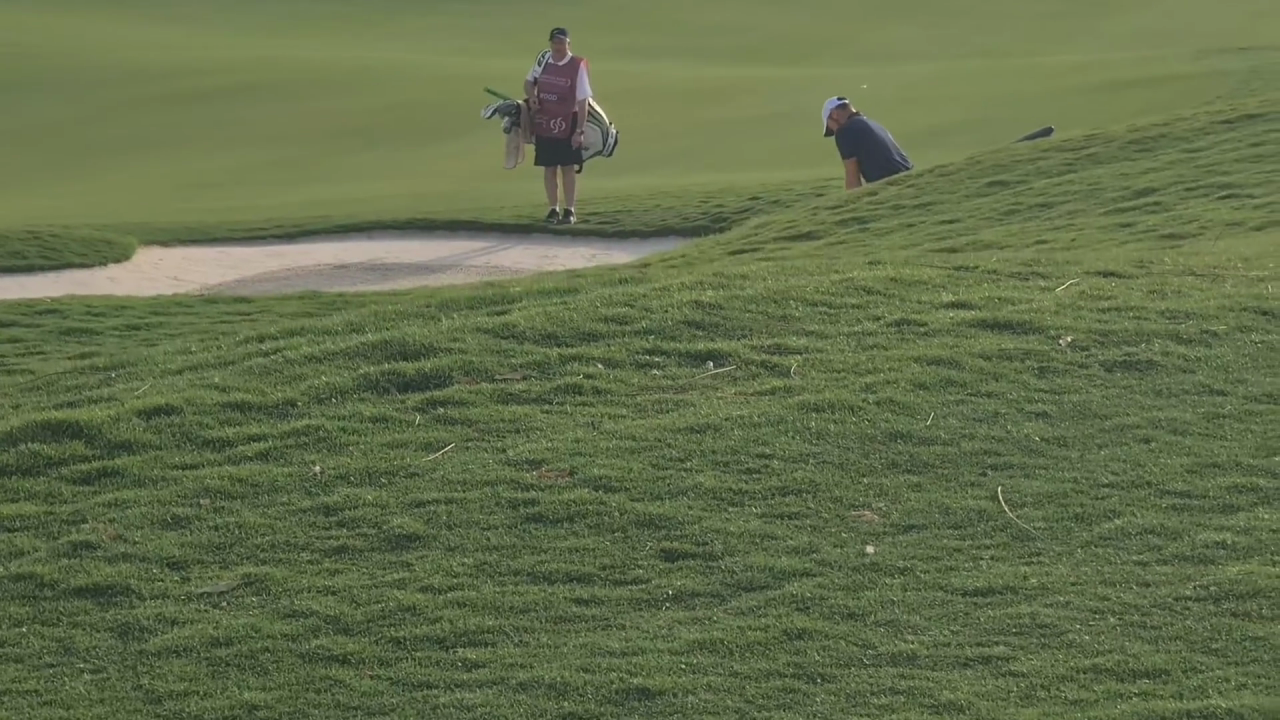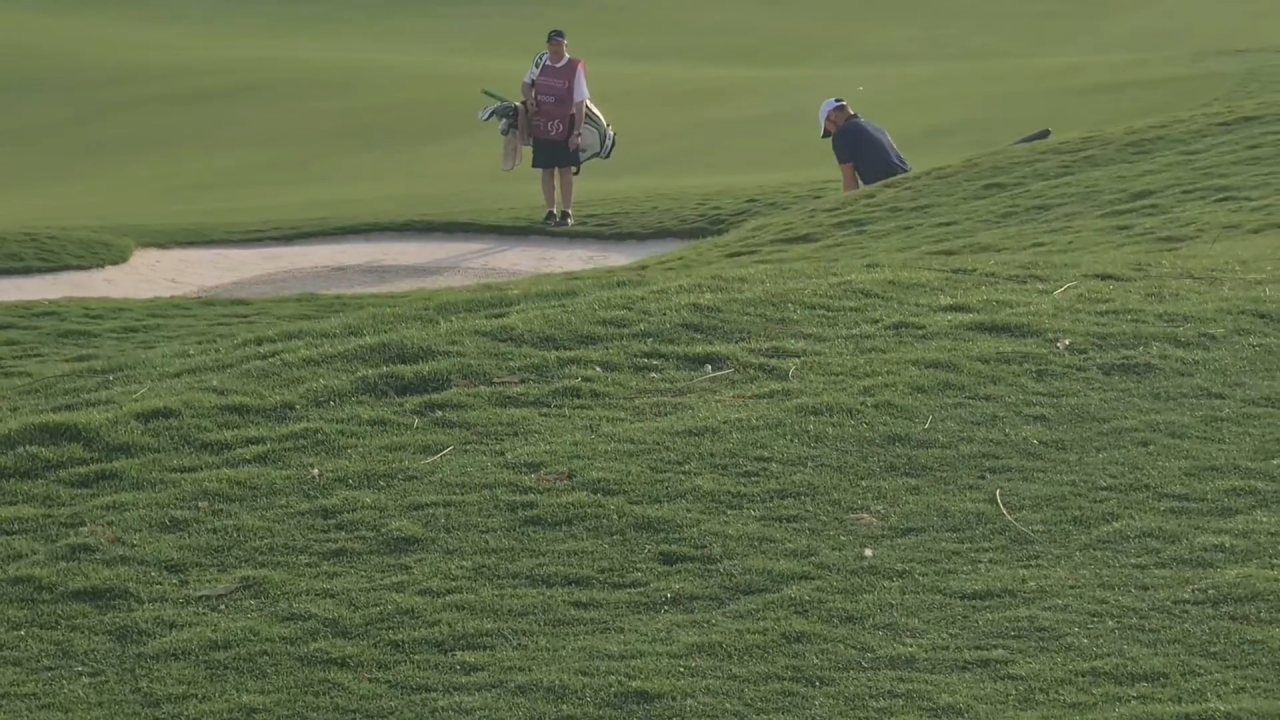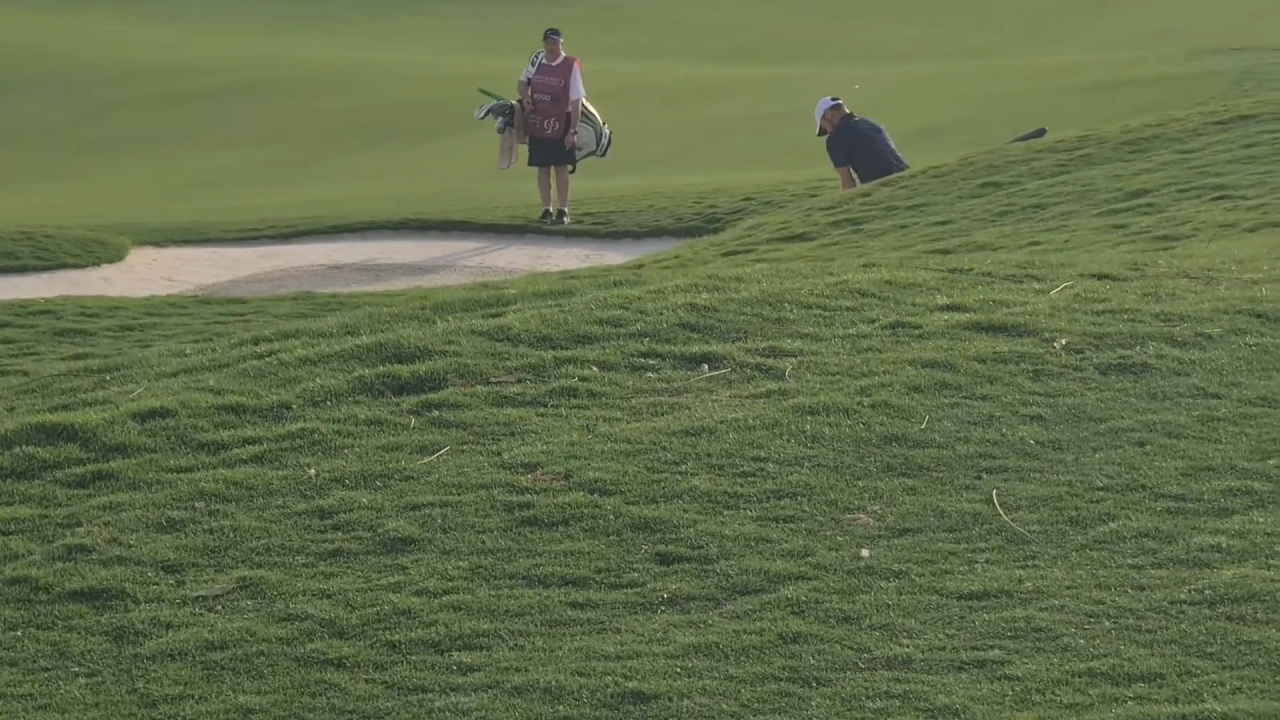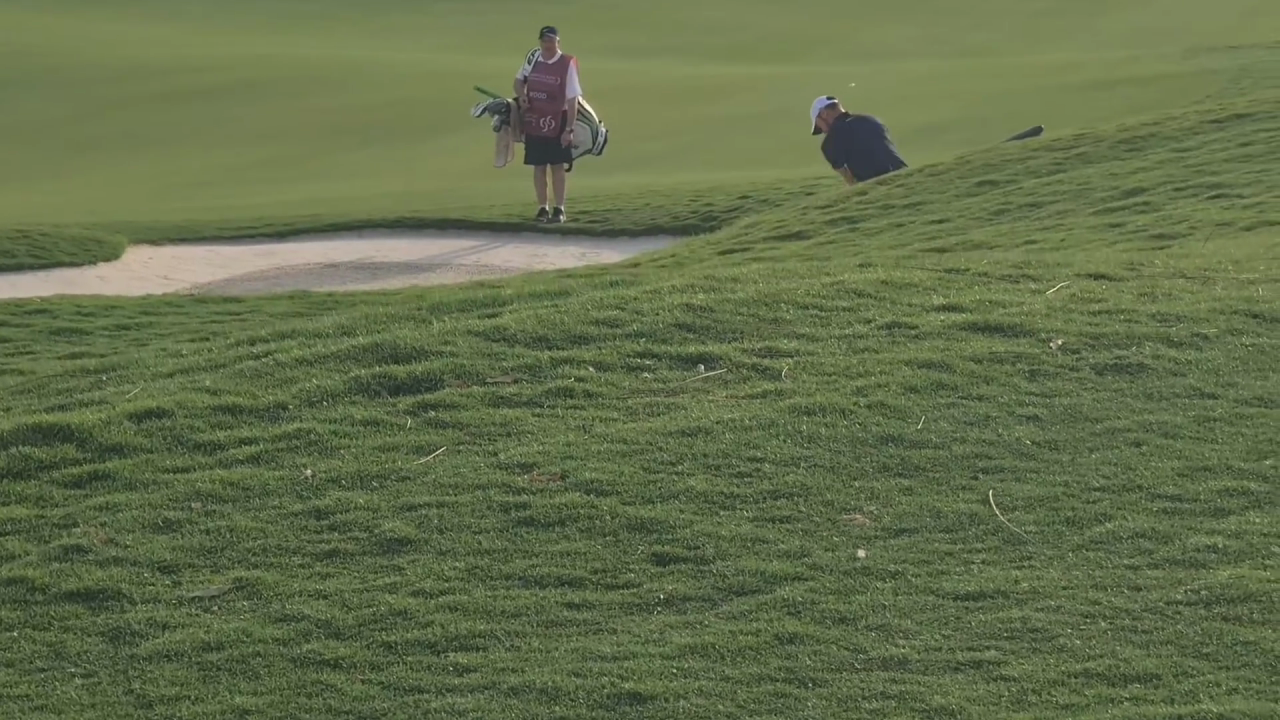
dt=0.1s
person 1, frame 1
left shoulder: (578, 65)
right shoulder: (543, 59)
left elbow: (582, 100)
right elbow: (529, 81)
left wrist: (579, 130)
right wrist: (531, 96)
left hip: (566, 124)
right hip: (543, 123)
left knee: (568, 168)
right knee: (549, 168)
left ankle: (570, 210)
right ankle: (553, 209)
person 1, frame 2
left shoulder: (575, 66)
right shoulder: (540, 61)
left elbow: (580, 102)
right elbow: (527, 83)
left wrist: (577, 132)
right wrist: (529, 98)
left hip: (564, 126)
right hip: (541, 125)
left knee: (565, 170)
right knee: (546, 170)
left ankle: (567, 212)
right ankle: (550, 211)
person 1, frame 3
left shoulder: (571, 65)
right shoulder: (536, 59)
left elbow: (576, 100)
right elbow: (523, 82)
left wrist: (573, 131)
right wrist: (525, 96)
left hip: (560, 124)
right hip: (537, 123)
left knee: (561, 168)
right knee: (542, 168)
left ankle: (563, 211)
right ankle: (546, 209)
person 1, frame 4
left shoulder: (567, 63)
right shoulder: (533, 57)
left elbow: (572, 99)
right elbow: (519, 80)
left wrist: (569, 129)
right wrist: (521, 94)
left hip: (556, 122)
right hip: (533, 121)
left knee: (557, 166)
right knee: (538, 166)
left ankle: (559, 209)
right ankle: (543, 208)
